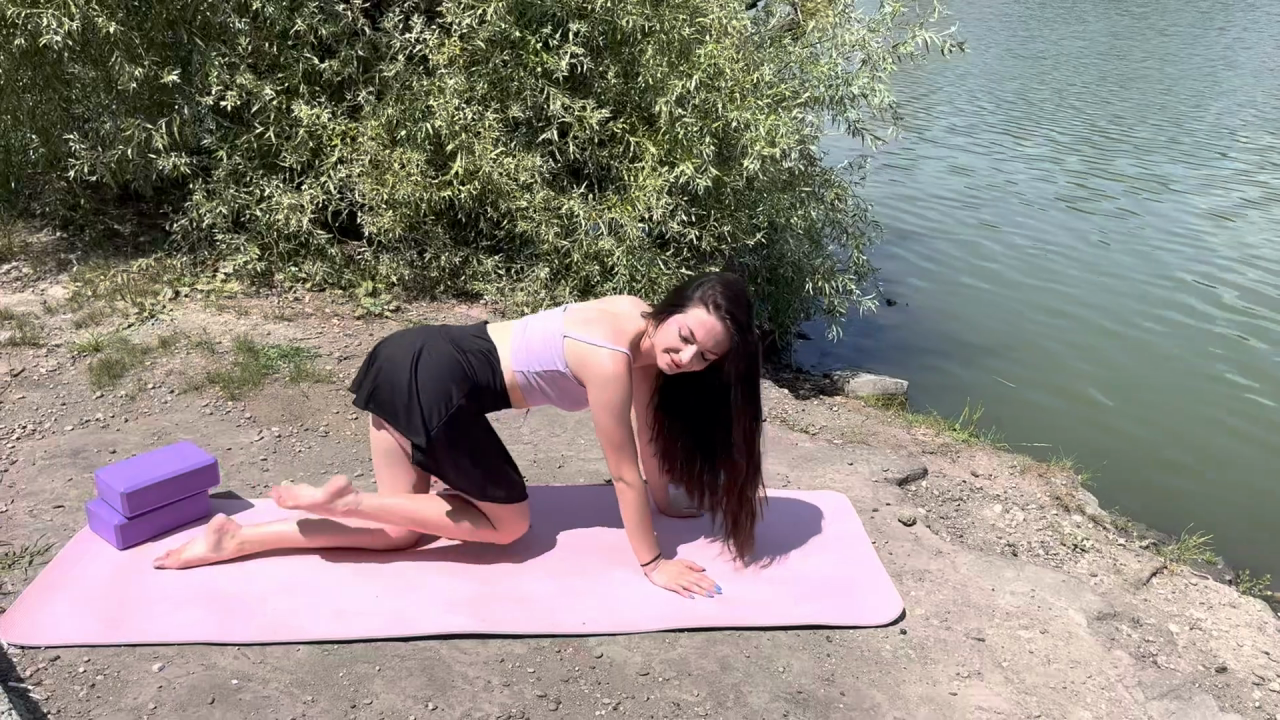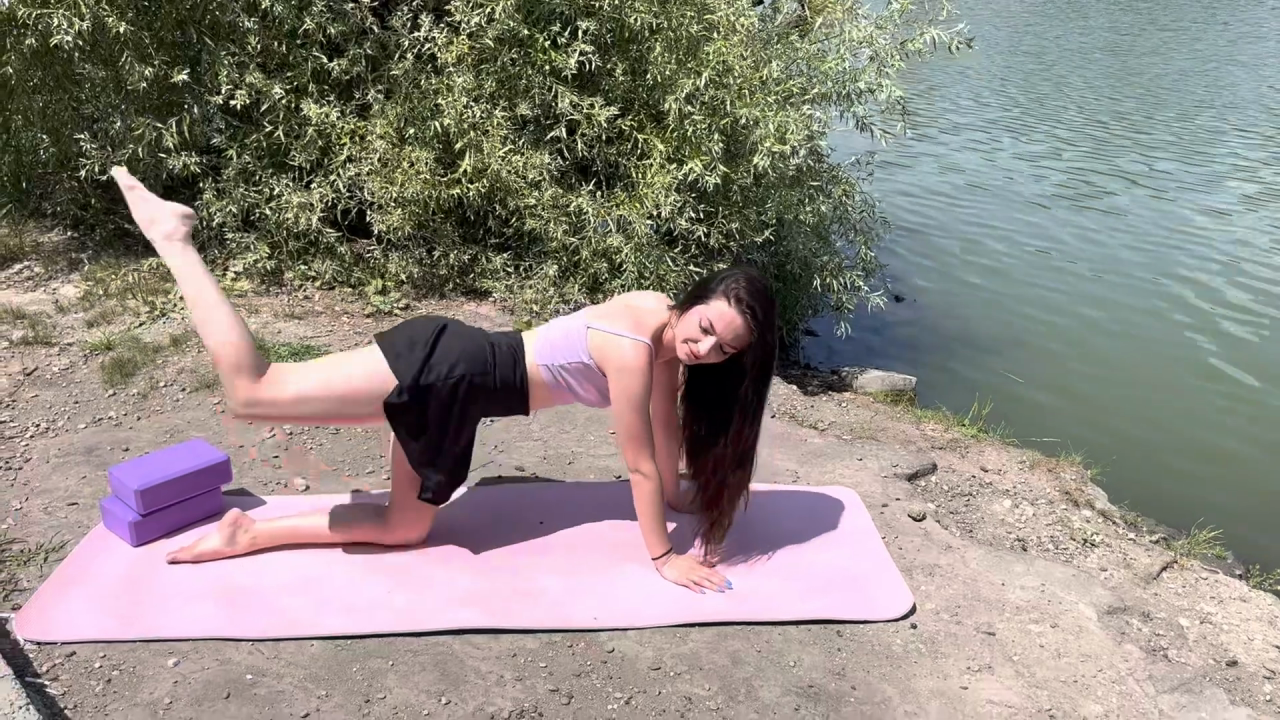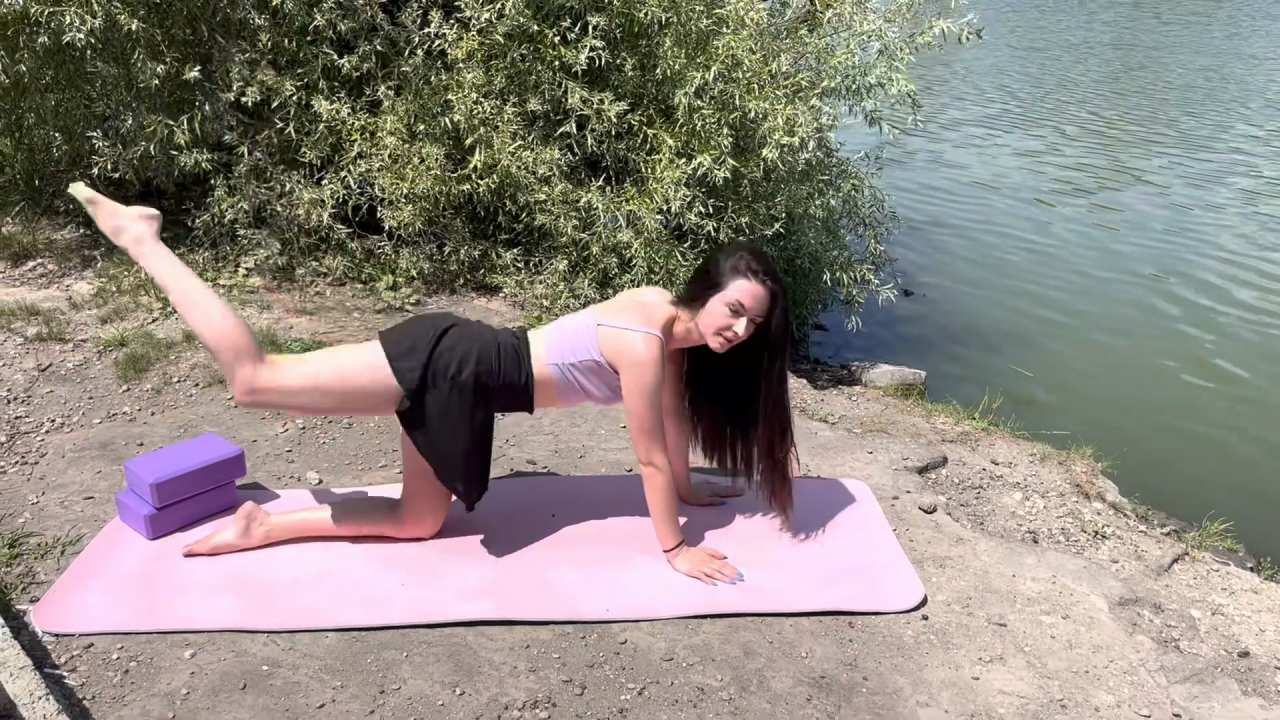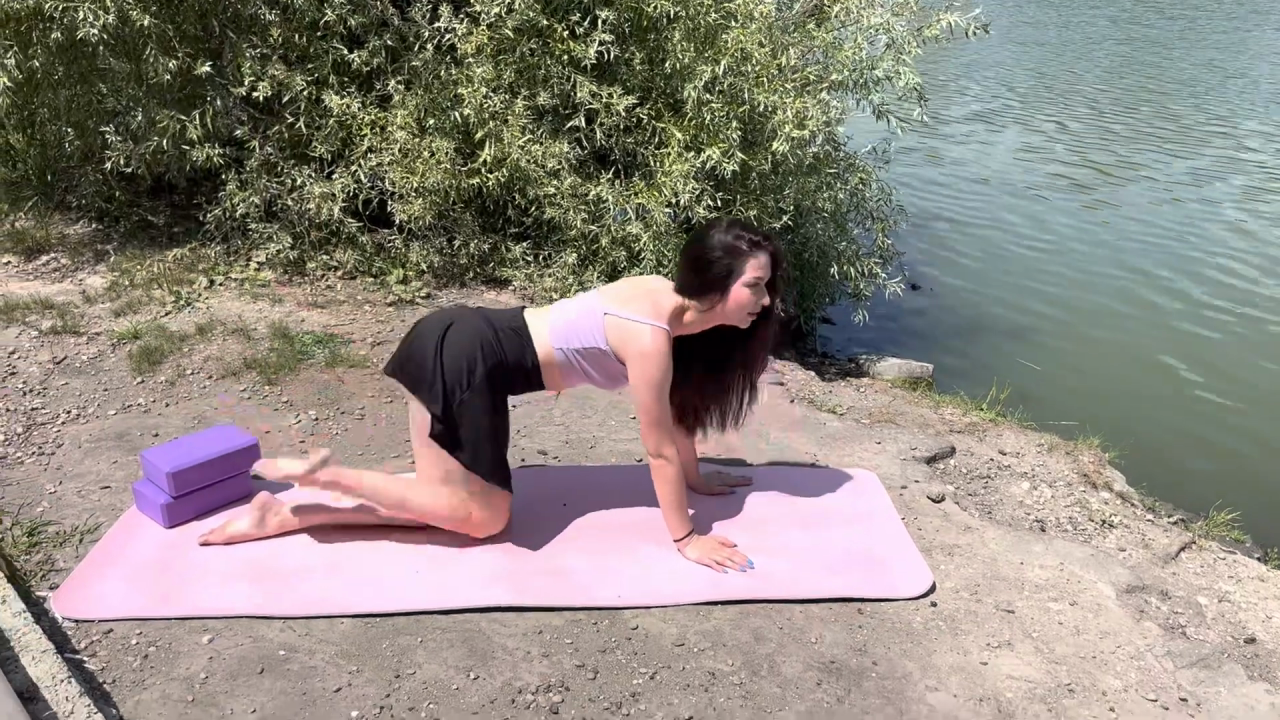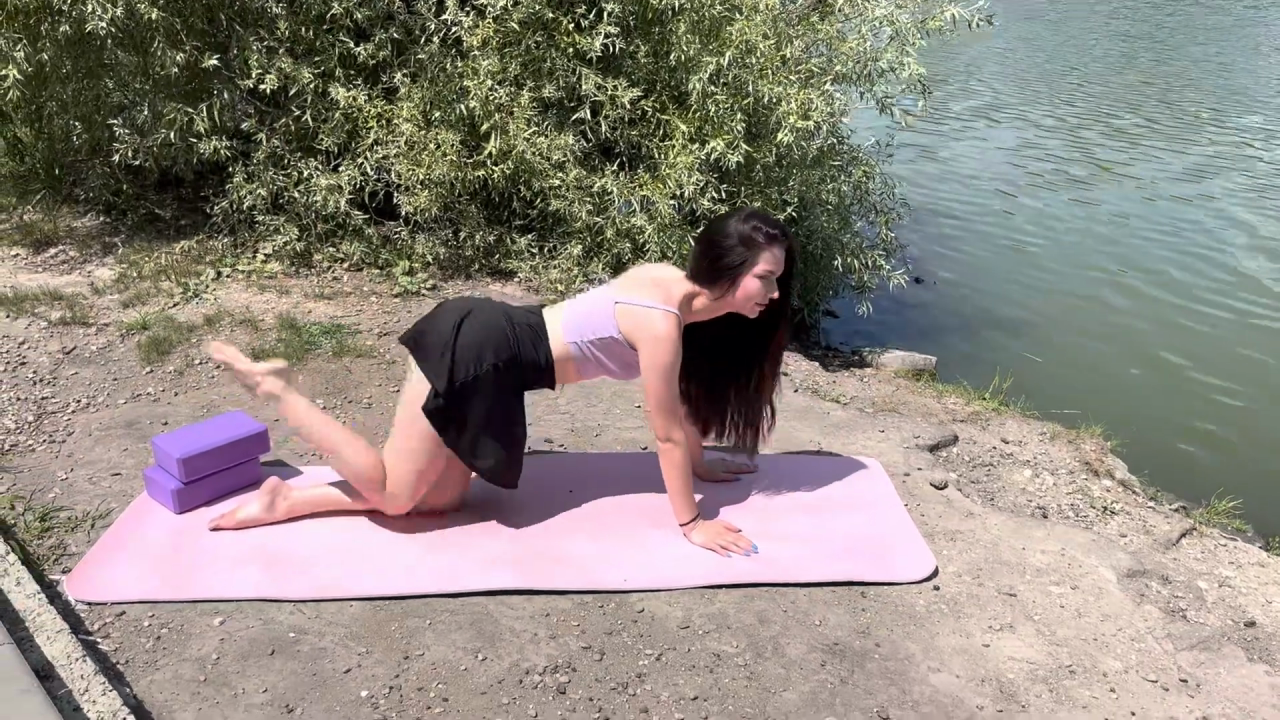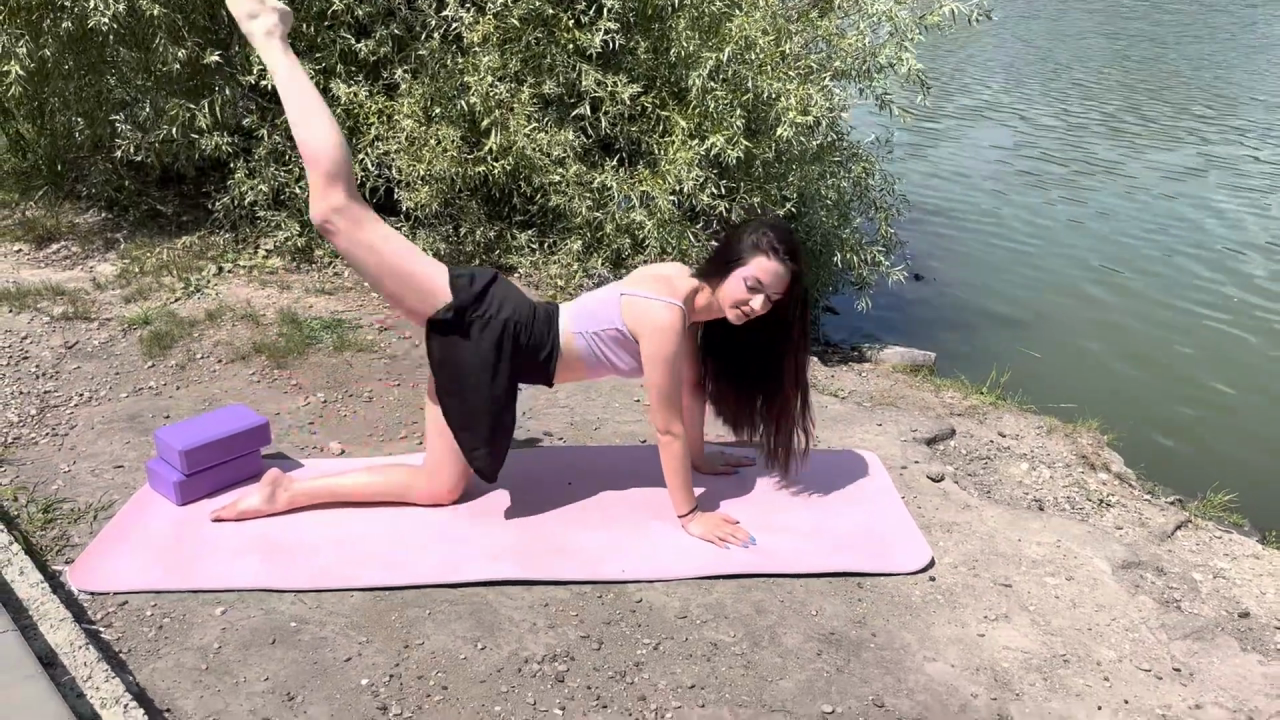
dt=0.5s
person 1, frame 1
left shoulder: (639, 318)
right shoulder: (611, 358)
left elbow: (648, 426)
right elbow: (625, 470)
left wrist: (663, 499)
right wrist: (652, 561)
left hip: (420, 359)
right hip: (433, 383)
left knee: (401, 528)
right knee: (509, 523)
left ankle: (235, 536)
right ankle: (342, 500)
person 1, frame 2
left shoulder: (662, 318)
right shoulder: (631, 350)
left elbow: (665, 426)
right elbow: (642, 465)
left wrist: (676, 496)
right wrist: (661, 556)
left hip: (453, 386)
right hip: (438, 367)
left knee: (405, 527)
right knee: (252, 392)
left ankle: (246, 531)
right ankle: (173, 235)
person 1, frame 3
left shoulder: (669, 317)
right shoulder: (643, 344)
left elbow: (675, 418)
right elbow: (651, 458)
left wrist: (687, 488)
right wrist: (673, 545)
left hip: (461, 372)
right hip: (449, 363)
left knee: (420, 520)
right knee: (254, 374)
left ankle: (260, 526)
right ankle: (144, 239)
person 1, frame 4
left shoulder: (666, 296)
right shoulder: (650, 338)
left elbow: (677, 405)
right elbow: (659, 448)
left wrist: (695, 477)
right wrist: (685, 536)
left hip: (462, 339)
right hip: (466, 361)
left knee: (439, 501)
right knee: (483, 518)
left ankle: (276, 514)
right ankle: (326, 475)
person 1, frame 5
left shoulder: (679, 284)
right shoulder: (663, 322)
left elbow: (688, 393)
right elbow: (667, 433)
left wrist: (700, 464)
right wrist: (690, 519)
left hip: (489, 340)
right hip: (473, 349)
left knee: (437, 493)
right knee: (395, 495)
left ankle: (283, 497)
right ankle: (272, 385)
person 1, frame 6
left shoulder: (693, 294)
right shoulder: (665, 313)
left elbow: (690, 392)
right elbow: (667, 427)
left wrist: (700, 458)
right wrist: (686, 513)
left hip: (491, 346)
right hip: (481, 322)
left knee: (440, 487)
right knee: (336, 208)
left ankle: (288, 491)
